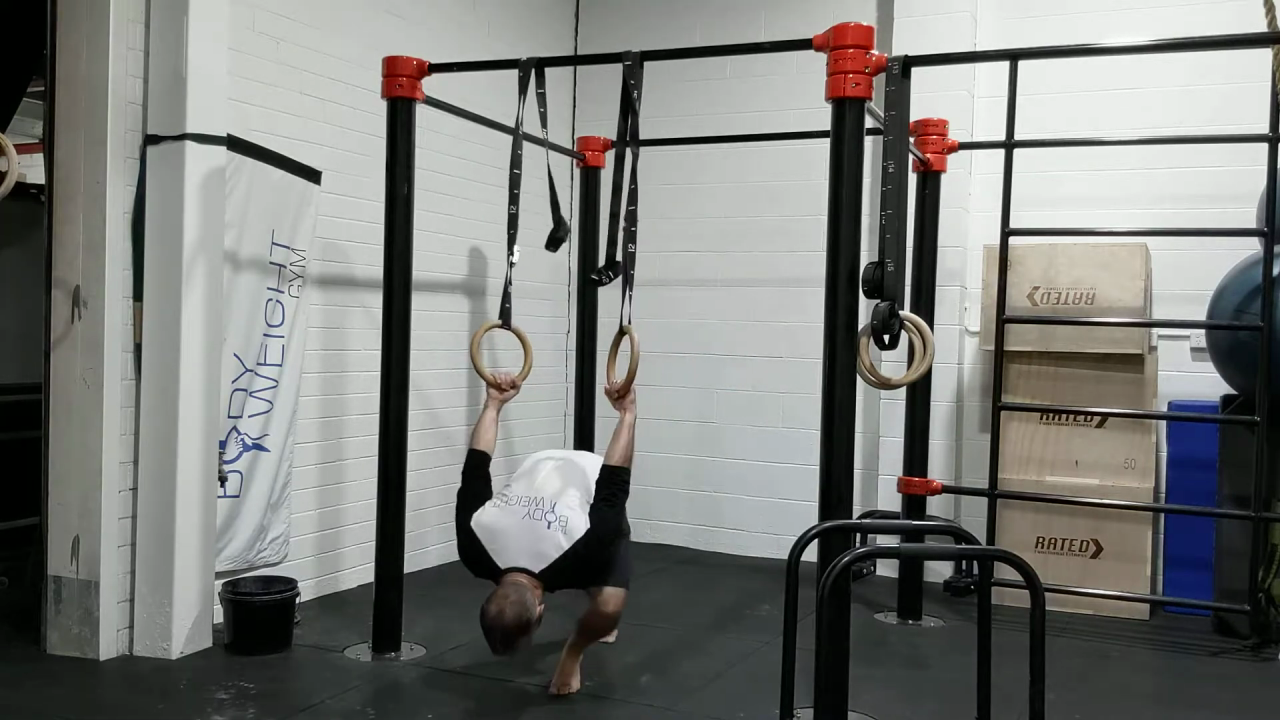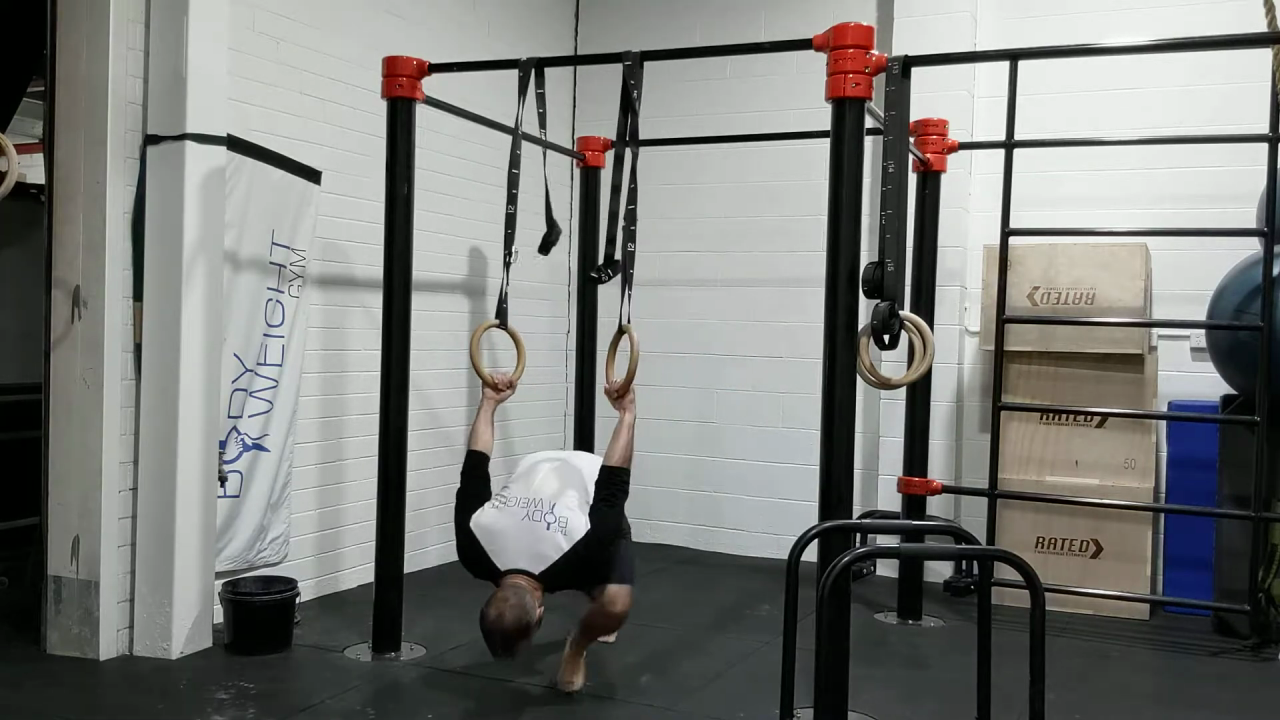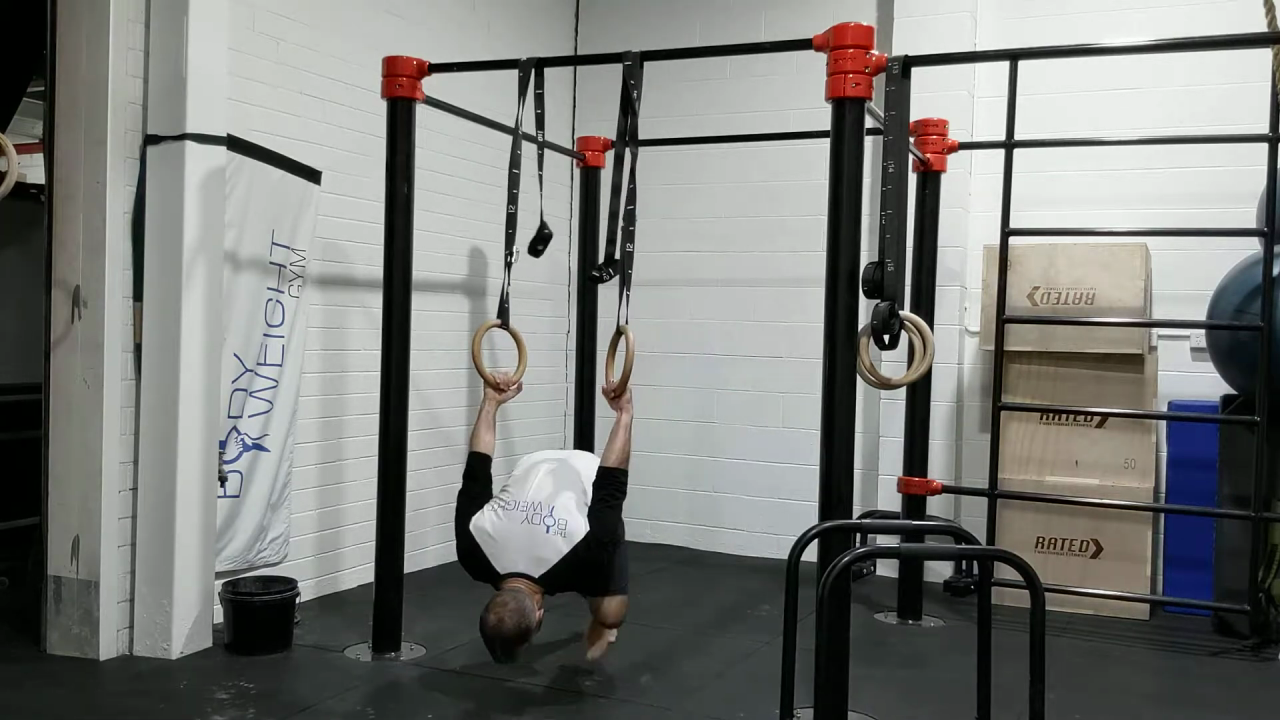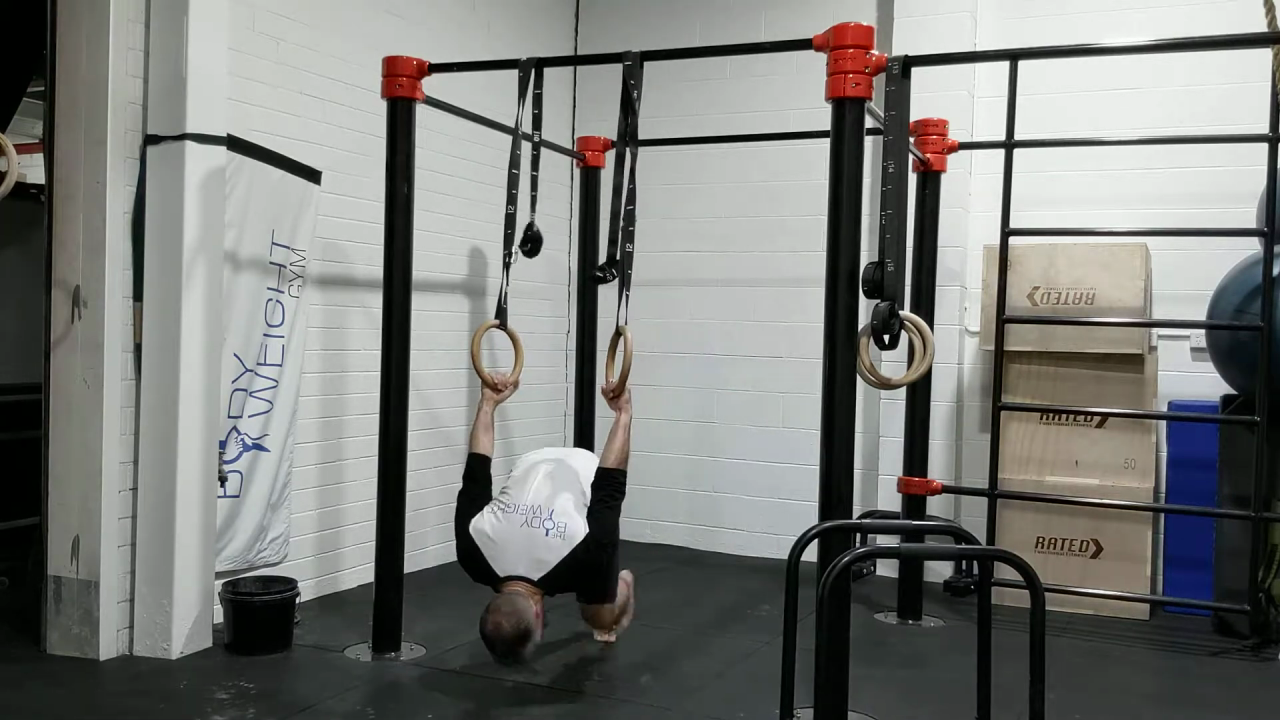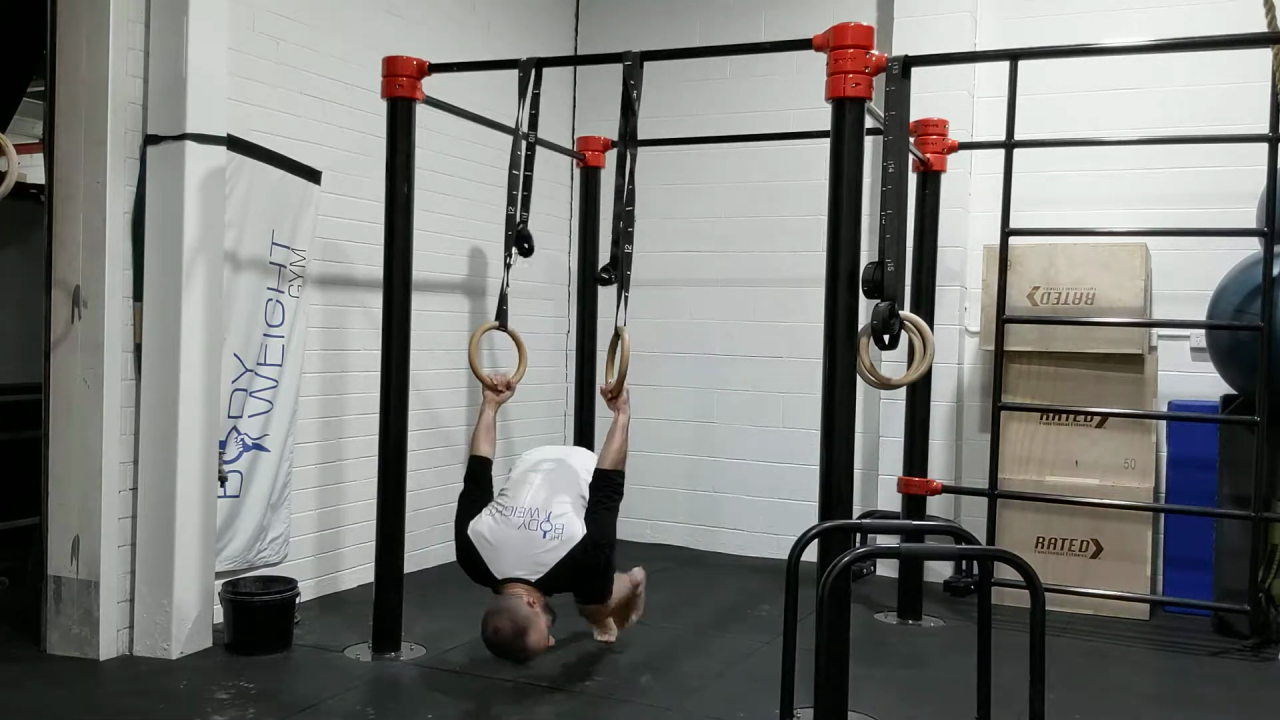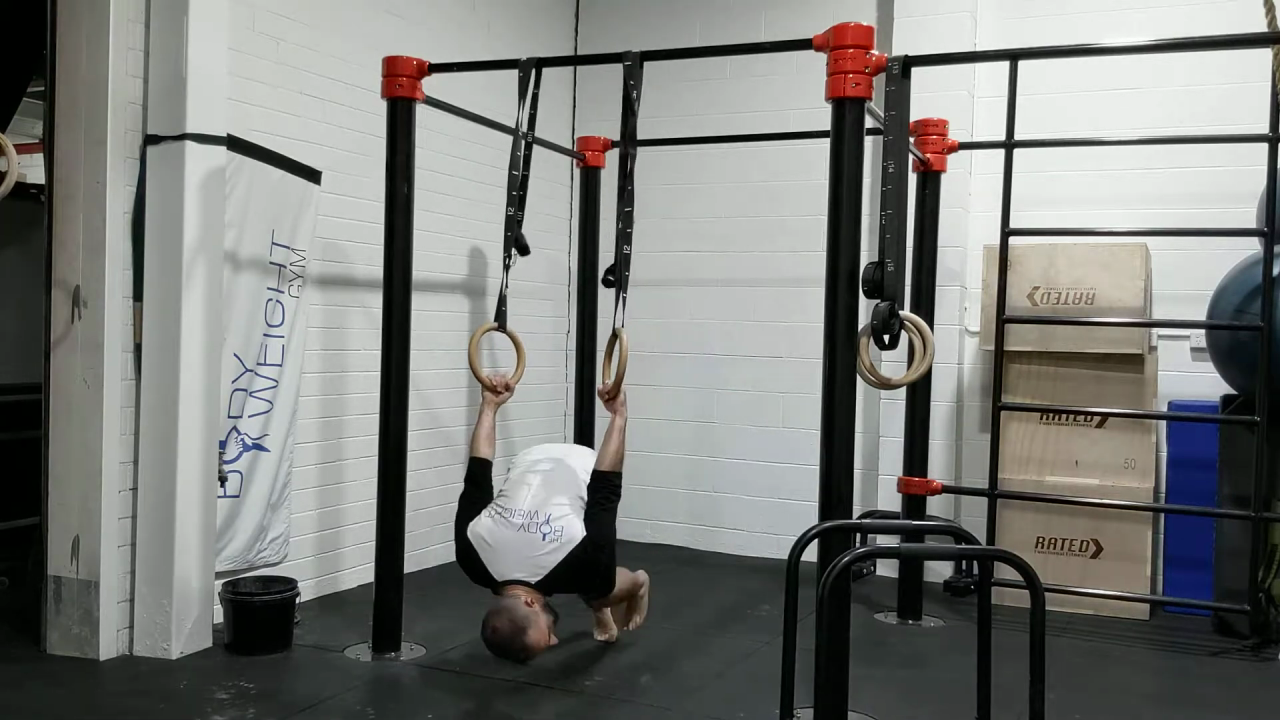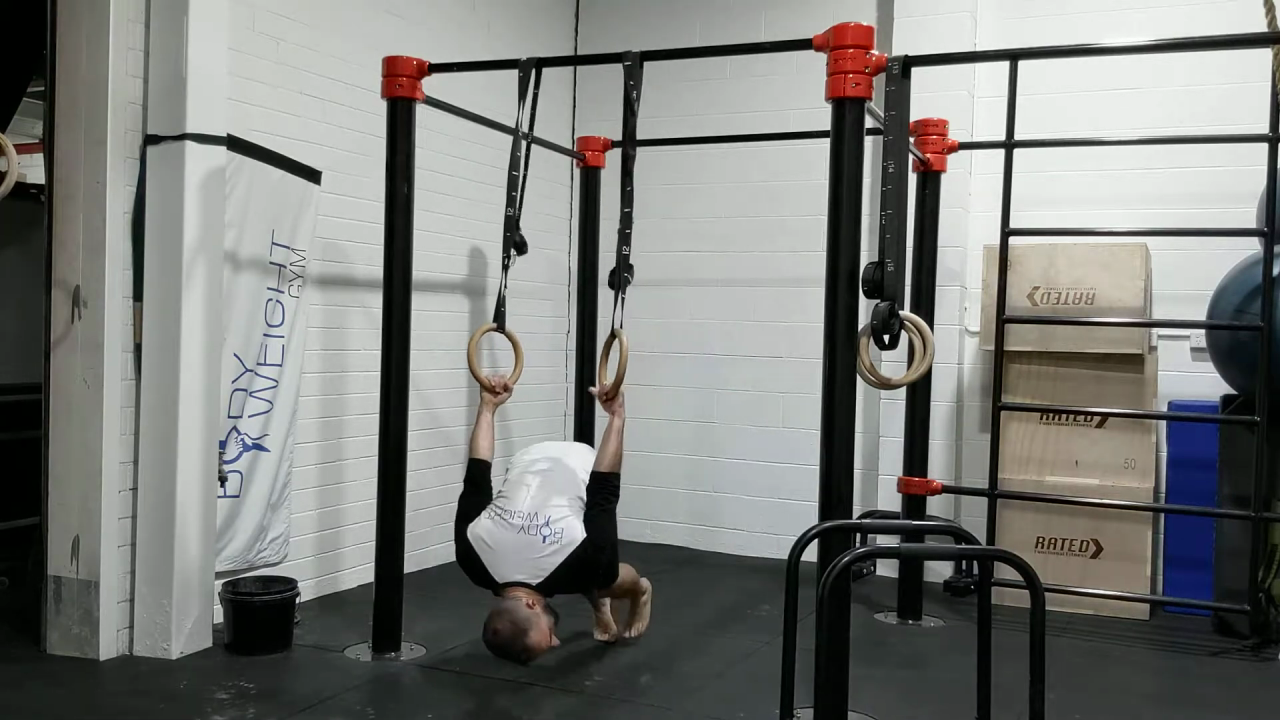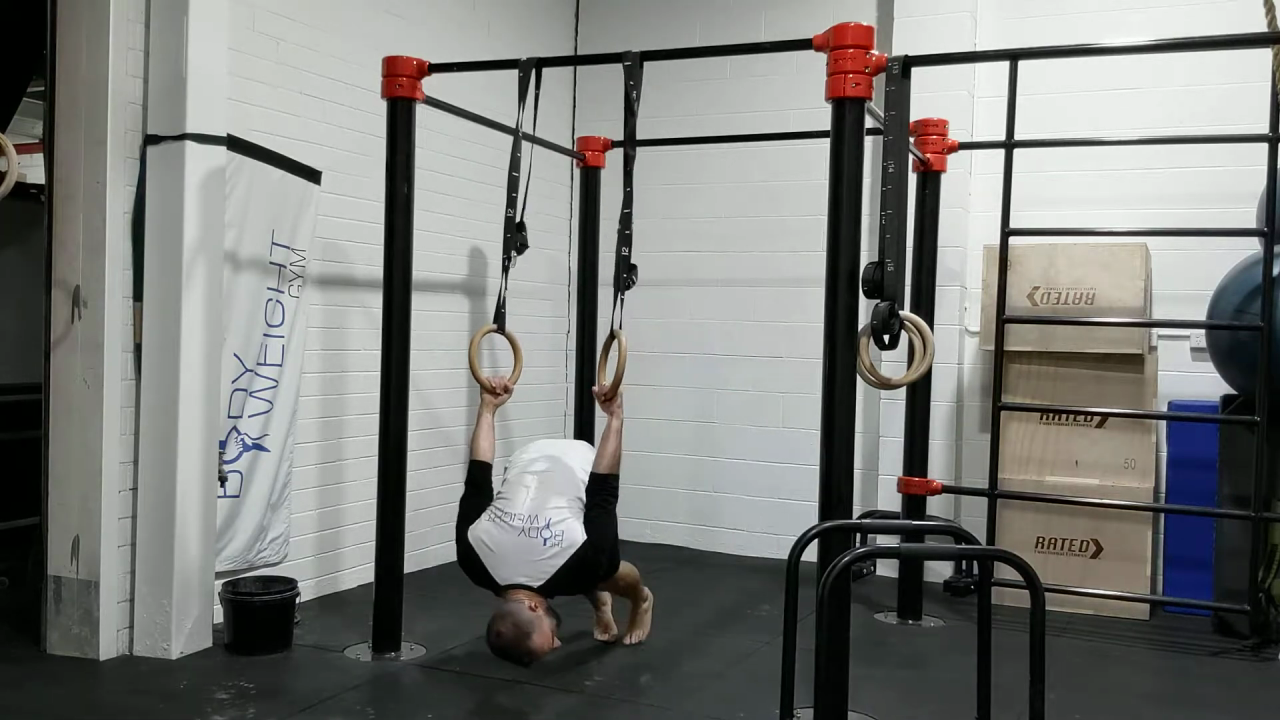
dt=0.1s
person 1, frame 1
left shoulder: (568, 557)
right shoulder: (477, 552)
left elbow: (614, 490)
right elbow: (475, 473)
left wrist: (627, 413)
right wrist: (493, 403)
left hip: (593, 477)
left knee: (609, 605)
left ankle: (573, 655)
person 1, frame 2
left shoulder: (582, 558)
right shoulder: (477, 551)
left elbow: (612, 491)
right elbow: (473, 476)
left wrist: (627, 415)
right wrist: (487, 403)
left hip: (590, 475)
left knee: (615, 604)
left ankle: (578, 647)
person 1, frame 3
right shoulder: (475, 555)
left elbow: (611, 488)
right elbow: (475, 477)
left wrist: (624, 414)
right wrist: (490, 403)
left hip: (588, 479)
left knee: (610, 614)
left ankle: (598, 626)
person 1, frame 4
right shoulder: (475, 556)
left elbow: (610, 488)
right elbow: (475, 479)
left wrist: (624, 414)
right wrist: (488, 404)
left hip: (587, 474)
left knee: (600, 614)
left ankle: (622, 587)
person 1, frame 5
right shoulder: (475, 557)
left elbow: (608, 489)
right elbow: (476, 480)
left wrist: (622, 414)
right wrist: (489, 405)
left hip: (585, 473)
left knee: (597, 609)
left ankle: (633, 582)
person 1, frame 6
right shoulder: (474, 559)
left elbow: (605, 490)
right elbow: (477, 481)
left wrist: (619, 416)
right wrist: (489, 407)
left hip: (582, 469)
left knee: (600, 591)
left ankle: (638, 587)
right ankle: (601, 608)
person 1, frame 7
right shoulder: (475, 559)
left elbow: (604, 491)
right elbow: (476, 482)
left wrist: (617, 417)
right wrist: (487, 407)
left hip: (580, 466)
left knee: (602, 584)
left ankle: (640, 590)
right ankle: (600, 607)
person 1, frame 8
right shoulder: (476, 560)
left elbow: (603, 492)
right elbow: (477, 483)
left wrist: (615, 418)
right wrist: (487, 409)
left hip: (579, 464)
right hip: (531, 459)
left knee: (605, 574)
left ankle: (641, 600)
right ankle: (600, 603)
